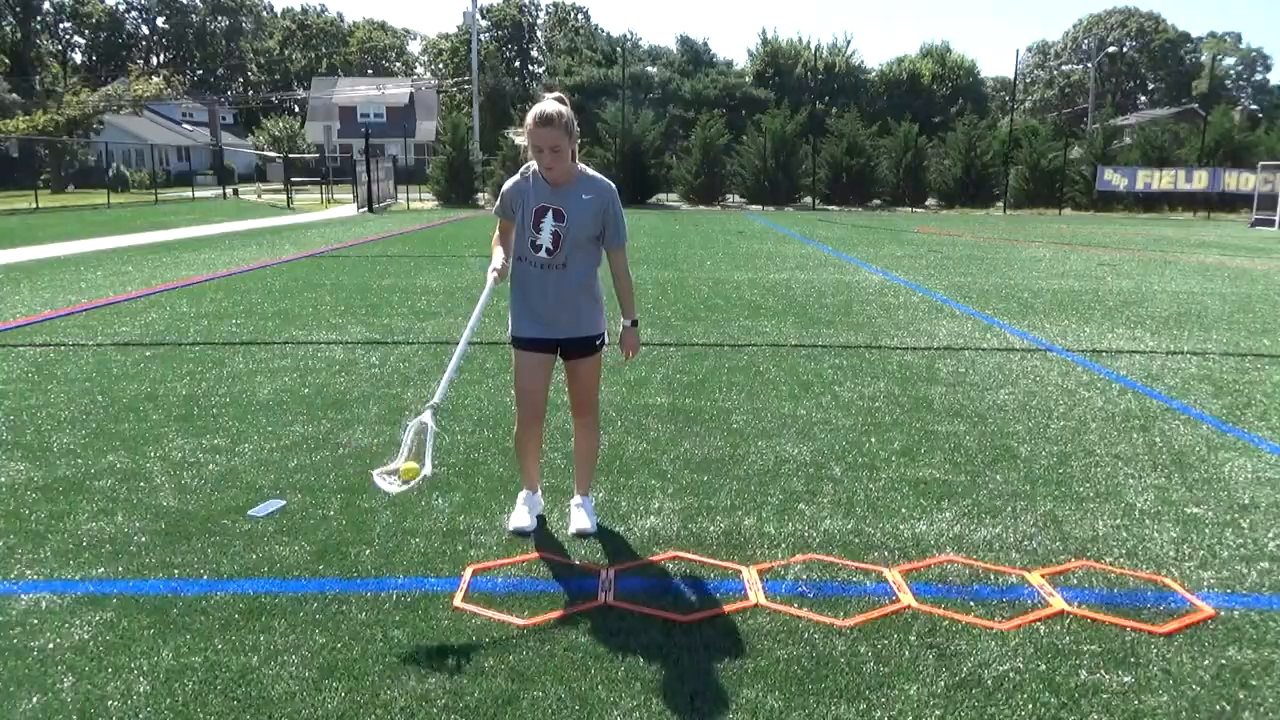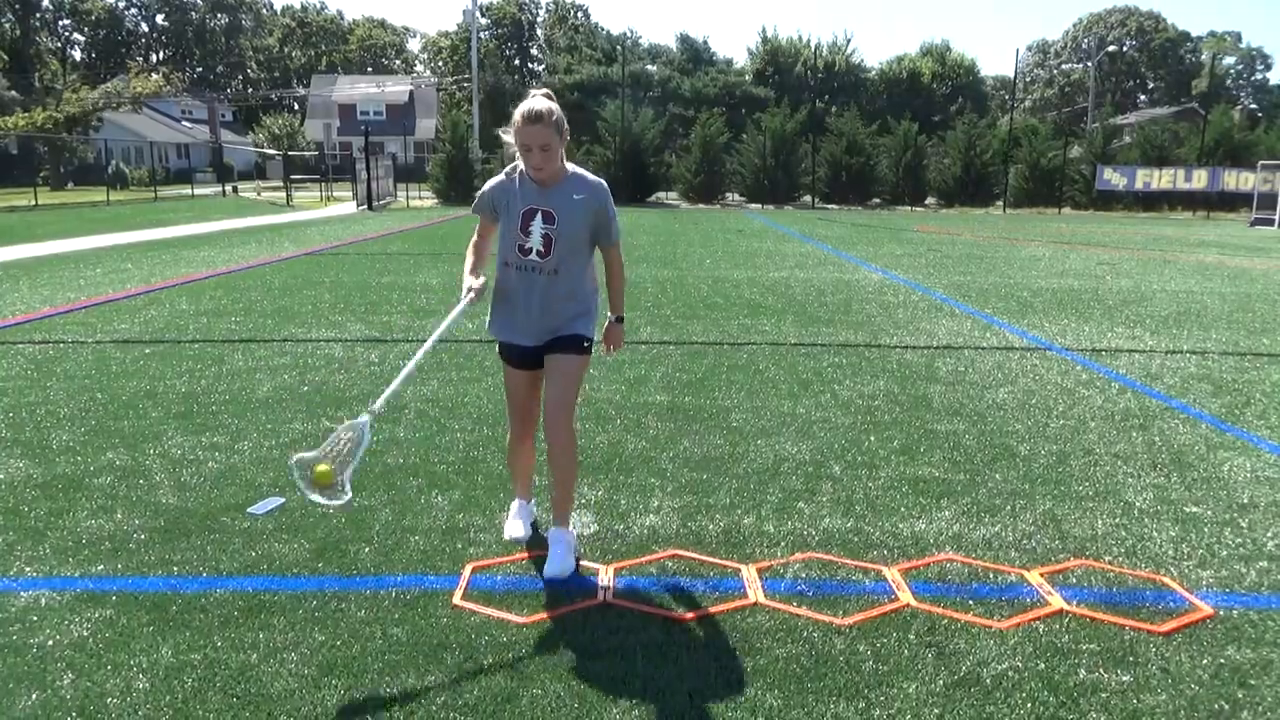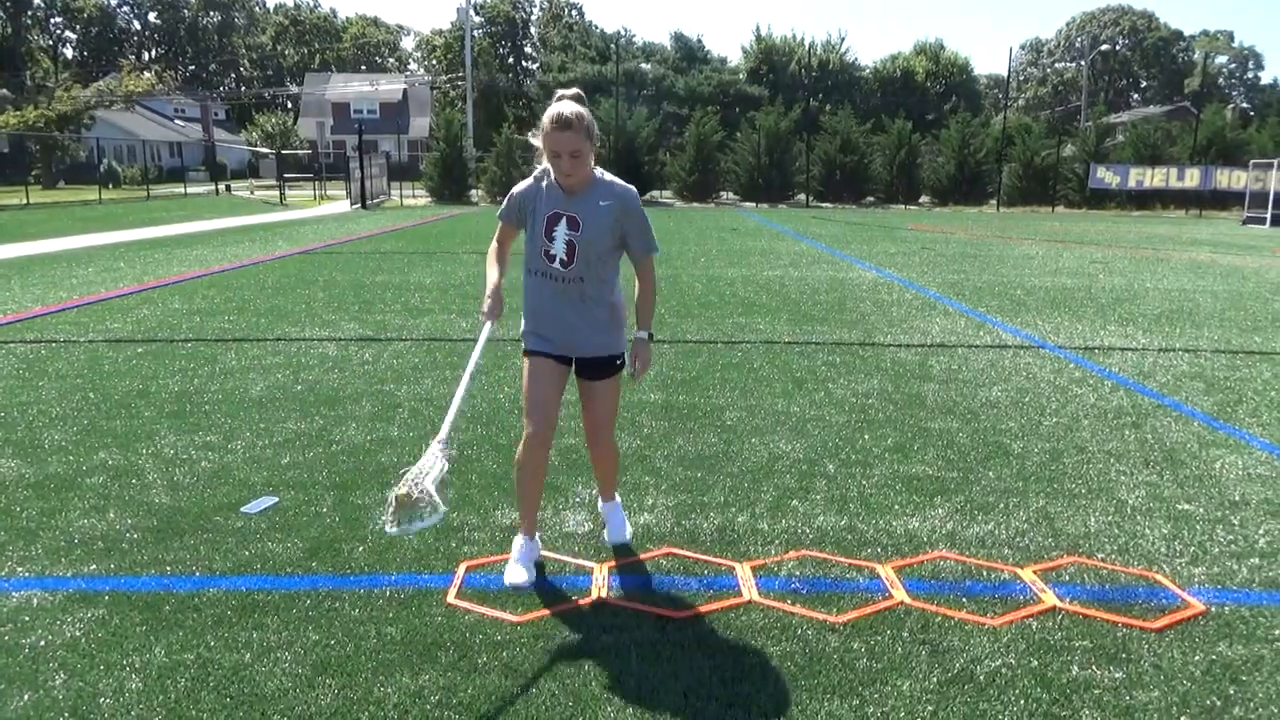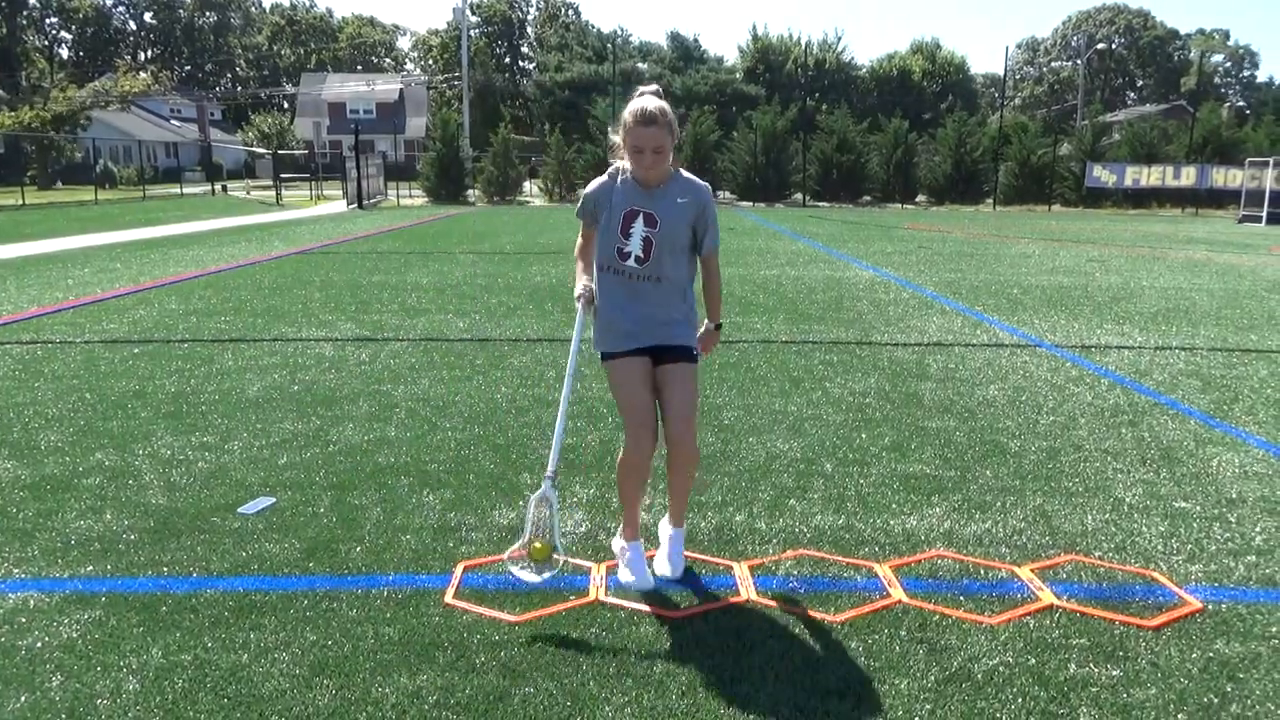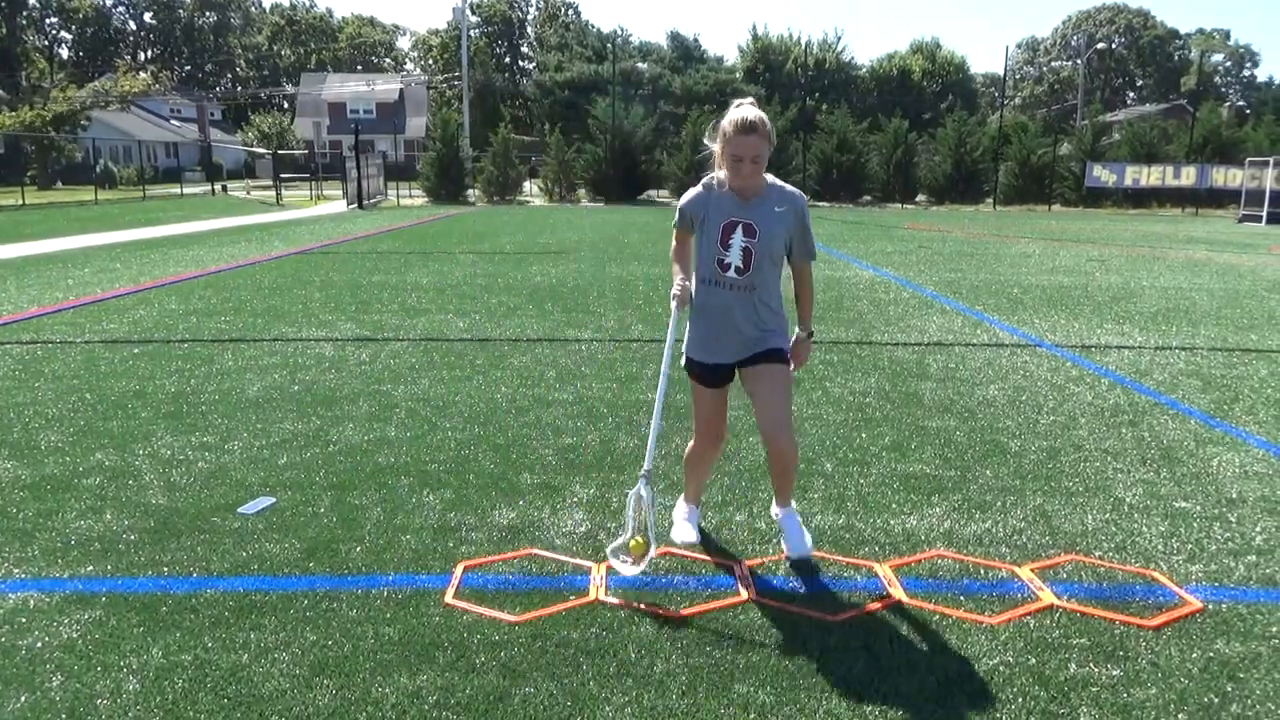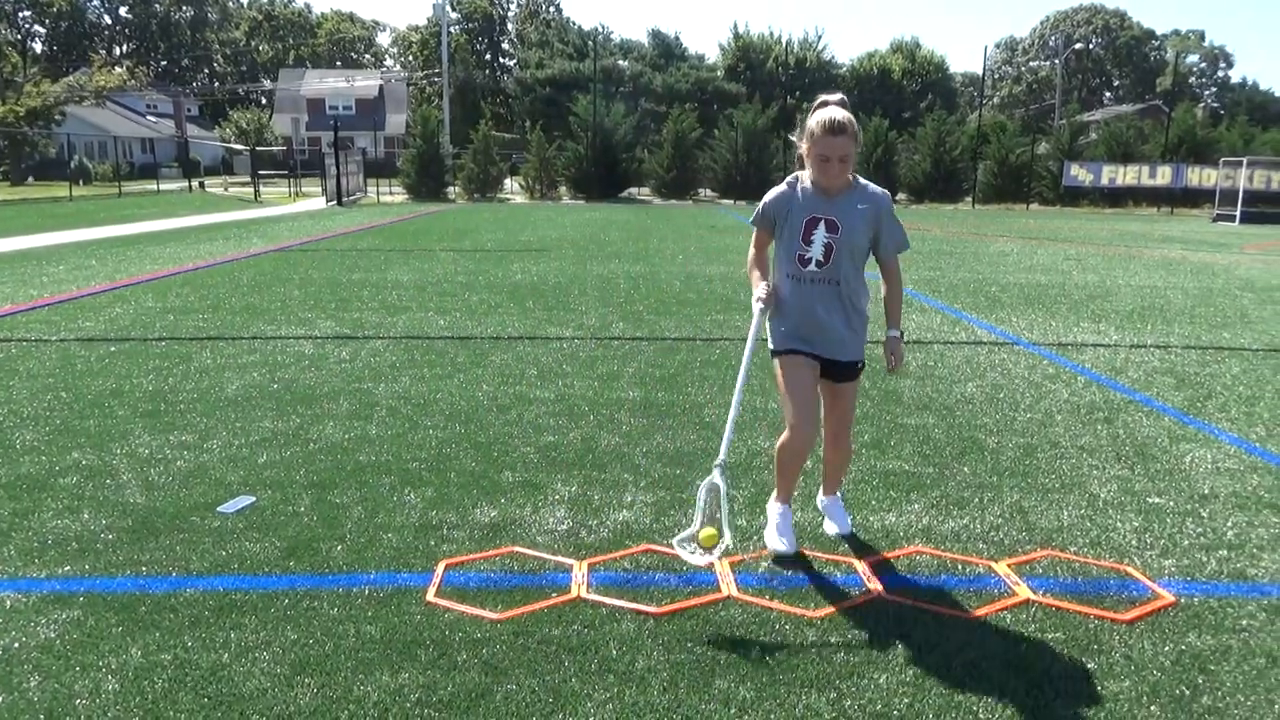
dt=0.5s
person 1, frame 1
left shoulder: (600, 193)
right shoulder: (517, 188)
left elbow: (619, 261)
right elbow: (503, 236)
left wrist: (630, 322)
right wrist: (499, 261)
left hip: (583, 322)
right hip: (530, 321)
left knee: (585, 412)
right knee: (529, 413)
left ankle: (582, 498)
right ankle: (529, 494)
person 1, frame 2
left shoulder: (592, 192)
right shoulder: (501, 189)
left elbow: (612, 258)
right elbow: (482, 240)
left wrist: (616, 317)
right wrist: (472, 276)
left hip: (571, 324)
right hip: (515, 326)
left knee: (558, 424)
right knee: (521, 427)
left ankle: (562, 531)
right ankle: (521, 502)
person 1, frame 3
left shoulder: (621, 199)
right shoulder: (526, 195)
left elbow: (645, 272)
right elbow: (500, 244)
left wrist: (644, 336)
right wrist: (493, 290)
left hip: (602, 338)
right hip: (544, 334)
left knee: (601, 439)
right knee: (536, 435)
left ankle: (610, 503)
right ankle: (526, 541)
person 1, frame 4
left shoulder: (696, 195)
right shoulder: (601, 191)
left elbow: (709, 265)
right elbow: (585, 246)
left wrist: (713, 323)
right wrist: (583, 280)
left hip: (676, 332)
right hip: (620, 332)
left knee: (682, 438)
right knee: (641, 436)
left ankle: (674, 527)
right ankle: (629, 539)
person 1, frame 5
left shoulder: (790, 203)
right shoulder: (699, 200)
left elbow: (802, 271)
right elbow: (680, 246)
left wrist: (803, 332)
right wrist: (680, 282)
left hip: (766, 339)
right hip: (708, 337)
left knee: (779, 434)
right knee: (708, 440)
left ankle: (785, 508)
right ankle: (689, 502)
person 1, frame 6
left shoulder: (874, 201)
right shoulder: (782, 199)
left elbow: (891, 269)
right elbow: (758, 248)
left wrist: (894, 332)
right wrist: (760, 285)
left hip: (845, 337)
right hip: (792, 332)
left knee: (839, 438)
right knee: (801, 428)
left ankle: (830, 495)
right ankle: (781, 504)
